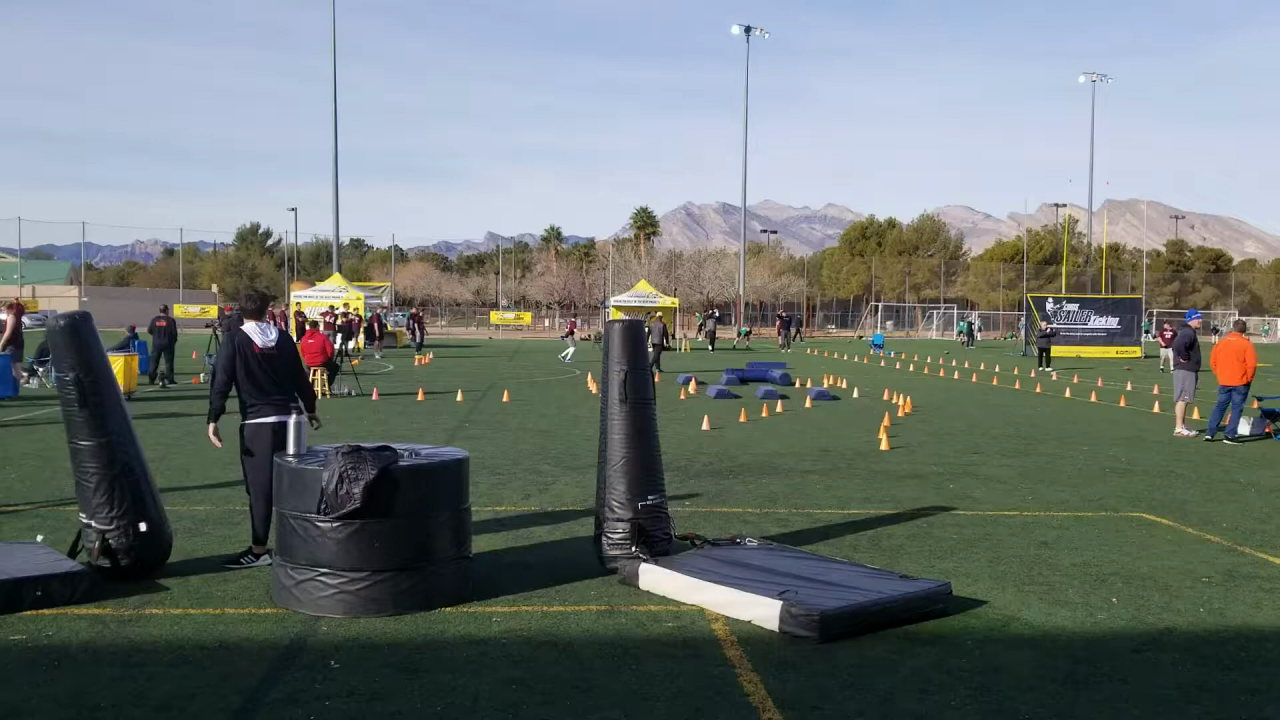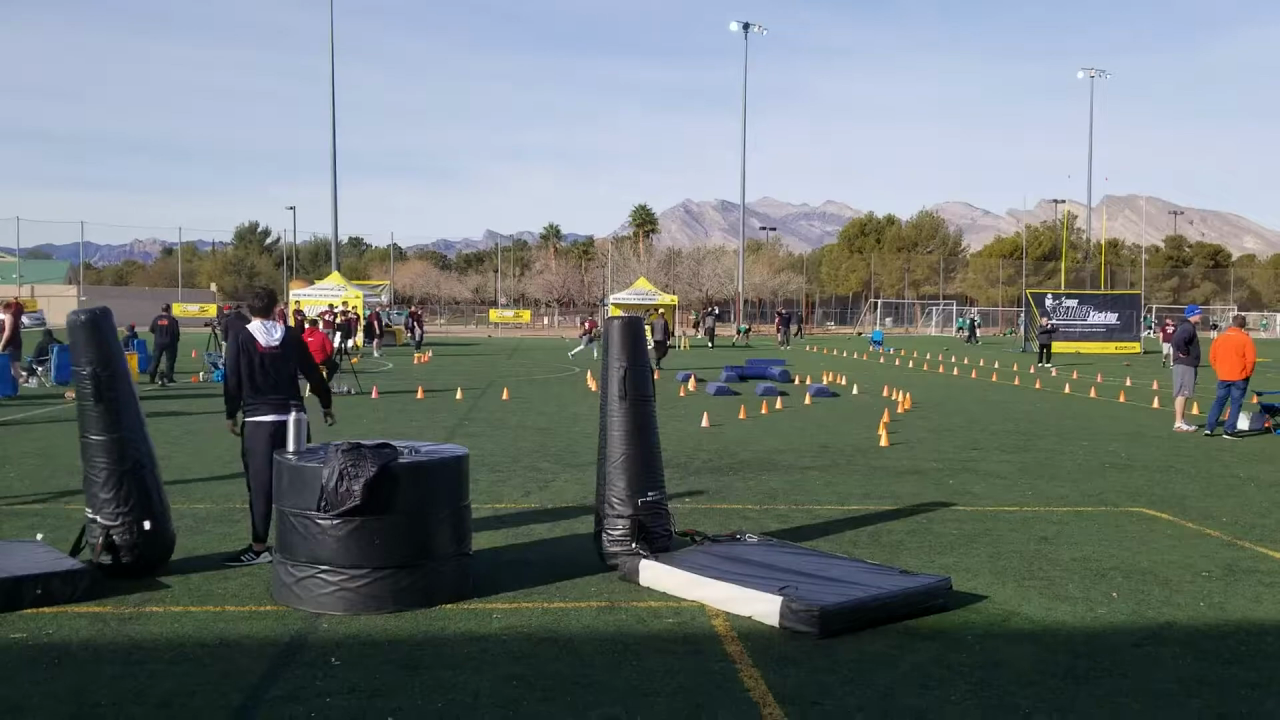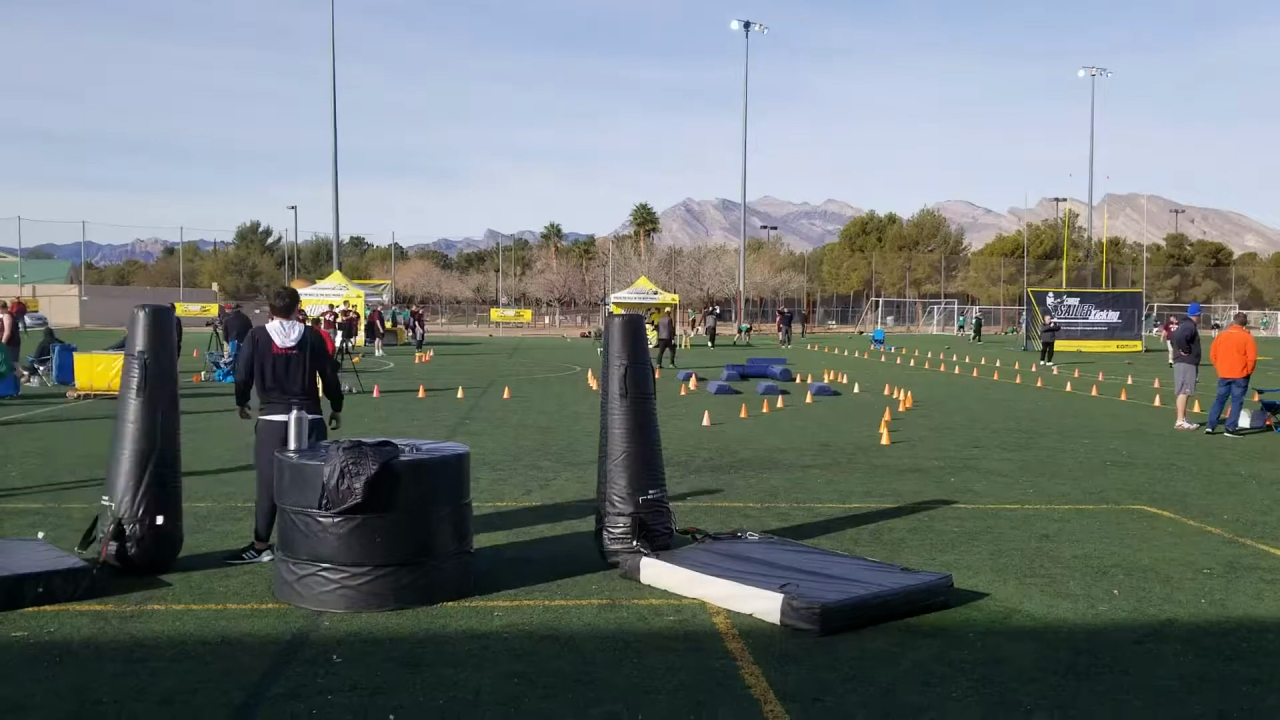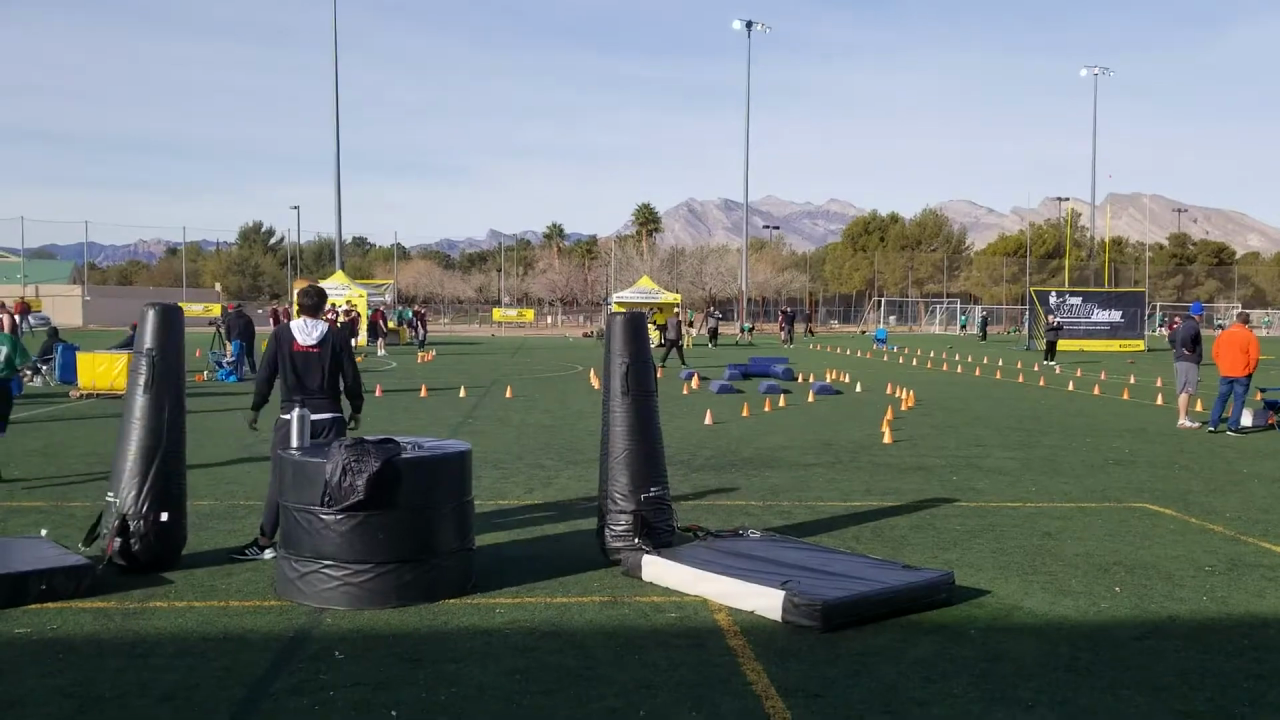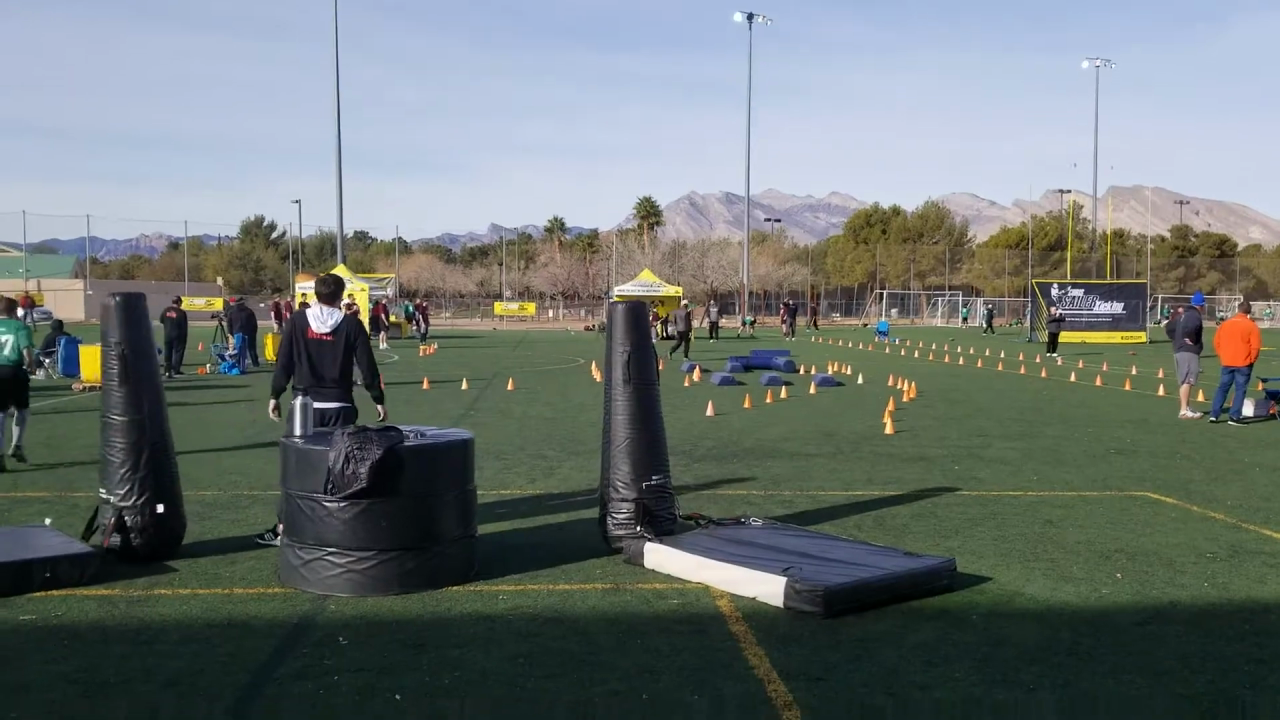
dt=0.2s
person 1, frame 1
left shoulder: (235, 339)
right shoulder: (282, 338)
left elbow: (221, 382)
right elbow: (299, 377)
left wrist: (213, 421)
right wrist: (310, 409)
left hip: (258, 422)
right hip: (289, 417)
left knee: (259, 487)
left ankle: (258, 548)
person 1, frame 2
left shoulder: (240, 338)
right shoulder: (291, 336)
left elbow: (232, 381)
right elbow: (312, 374)
left wrist: (231, 415)
right wrist: (326, 404)
left hip: (258, 420)
left knee: (260, 486)
left ankle: (258, 546)
person 1, frame 3
left shoulder: (258, 336)
right shoulder: (312, 336)
left elbow: (243, 375)
right elbow: (329, 377)
left wrist: (242, 403)
right wrist: (336, 409)
left hip: (272, 419)
right hip: (309, 419)
left knee: (268, 484)
left ankle: (260, 545)
person 1, frame 4
left shoulder: (282, 334)
right shoulder: (335, 335)
left elbow: (266, 375)
right elbow: (351, 377)
left wrist: (255, 408)
right wrist: (356, 409)
left hip: (291, 418)
right hip: (329, 418)
left knee: (280, 481)
left ankle: (265, 541)
person 1, frame 5
left shoulder: (298, 320)
right shoulder: (351, 323)
left elbow: (283, 361)
right elbow: (367, 366)
left wrist: (274, 395)
right wrist: (378, 399)
right hip: (339, 406)
left ankle: (283, 528)
